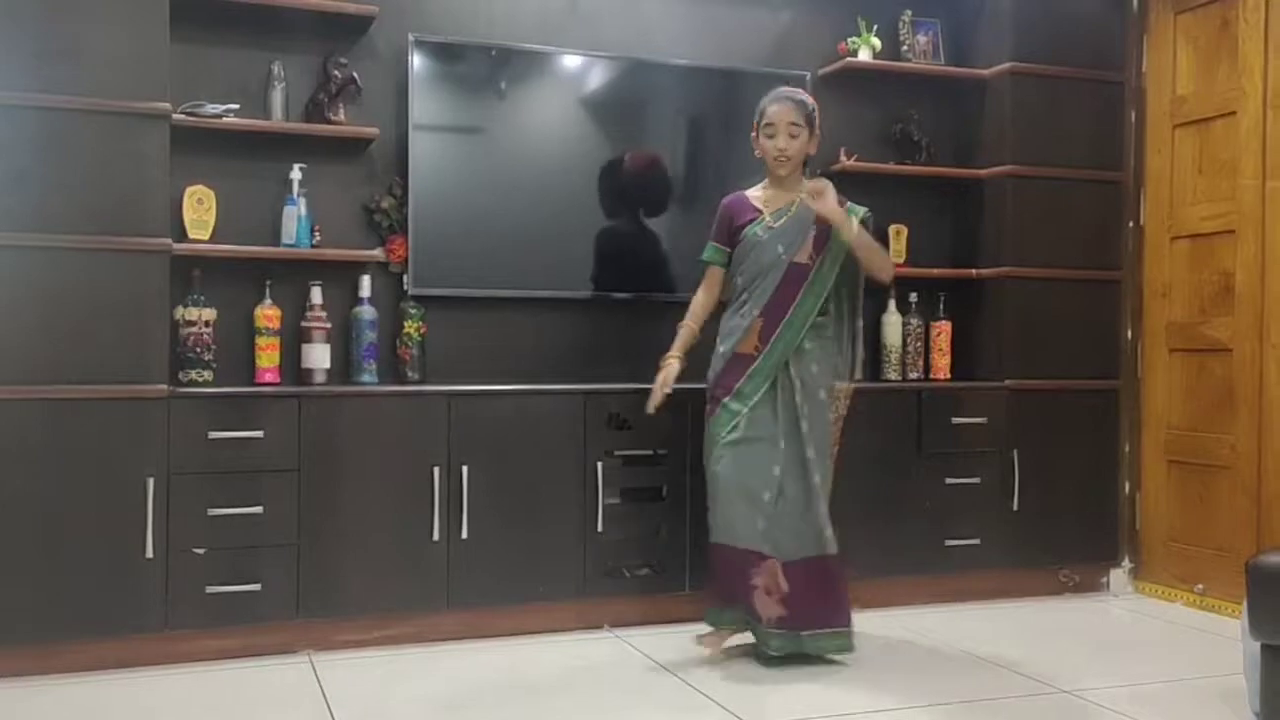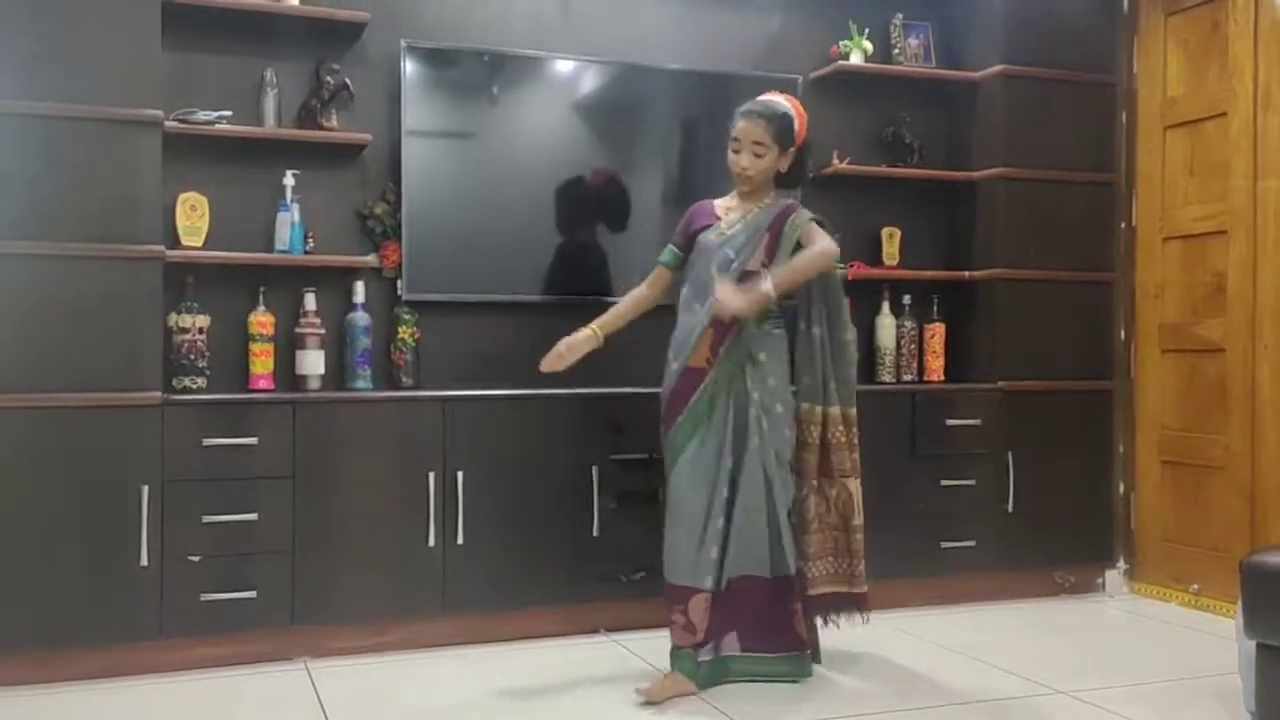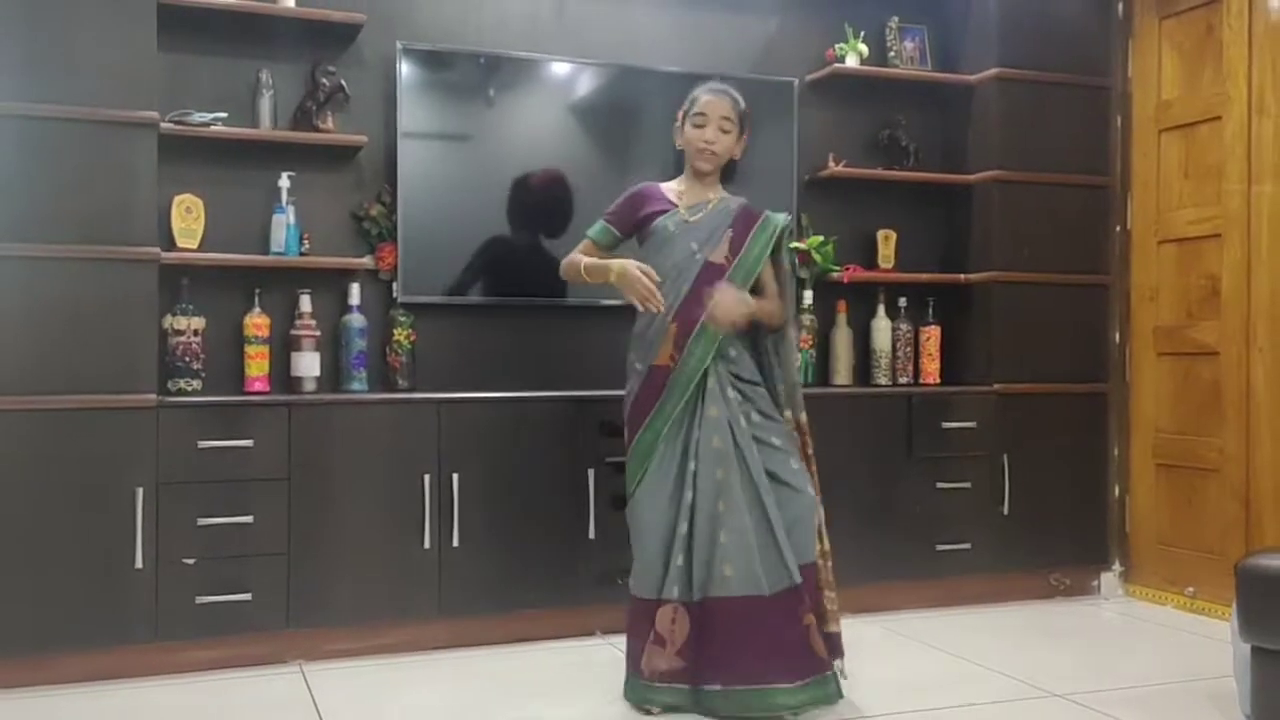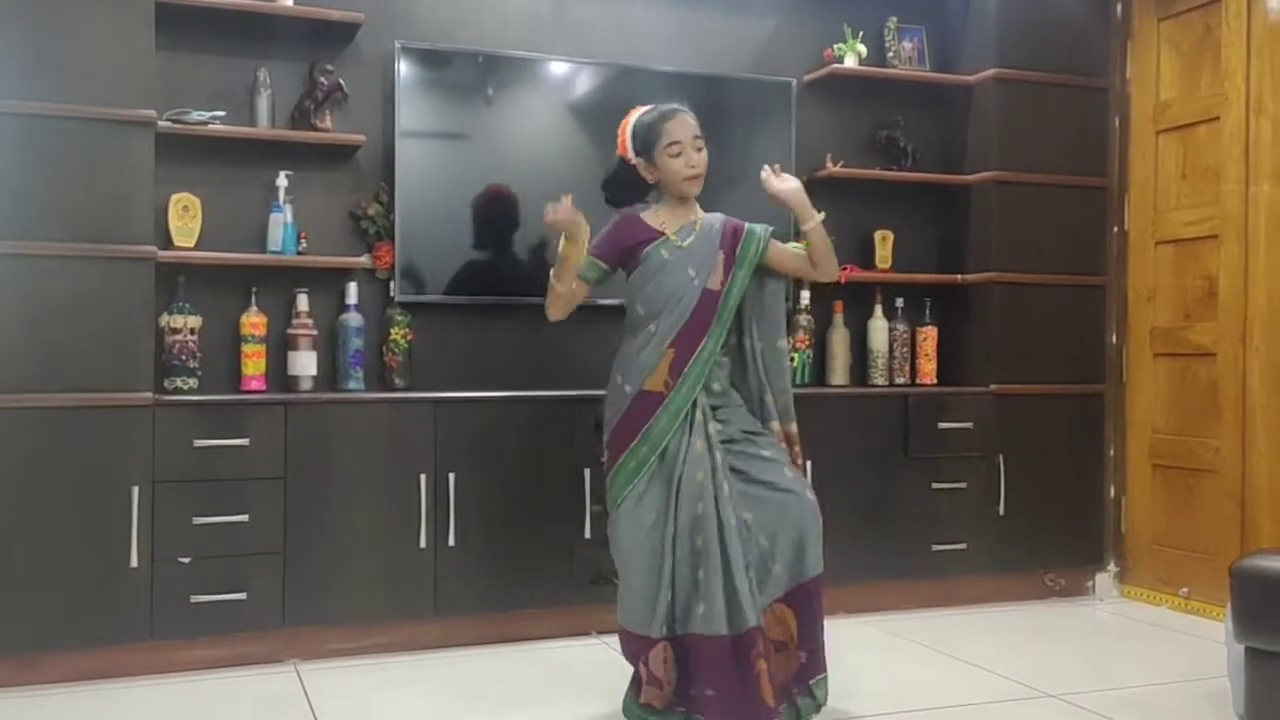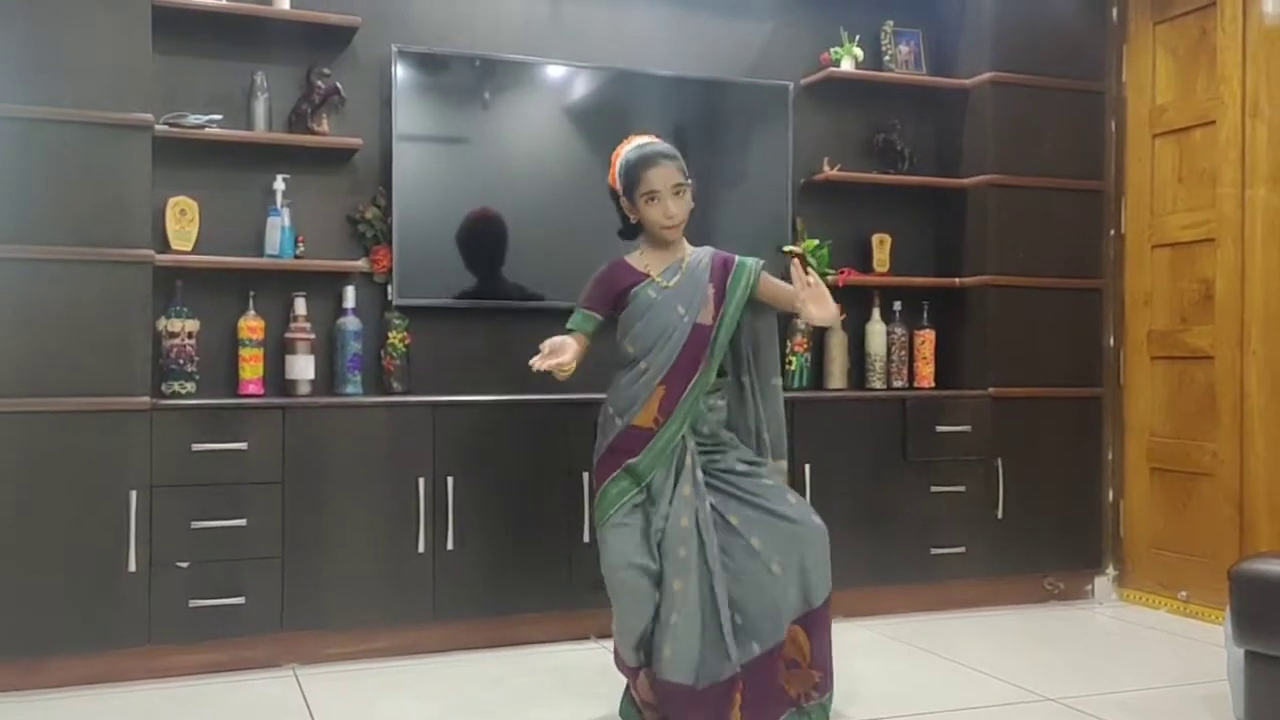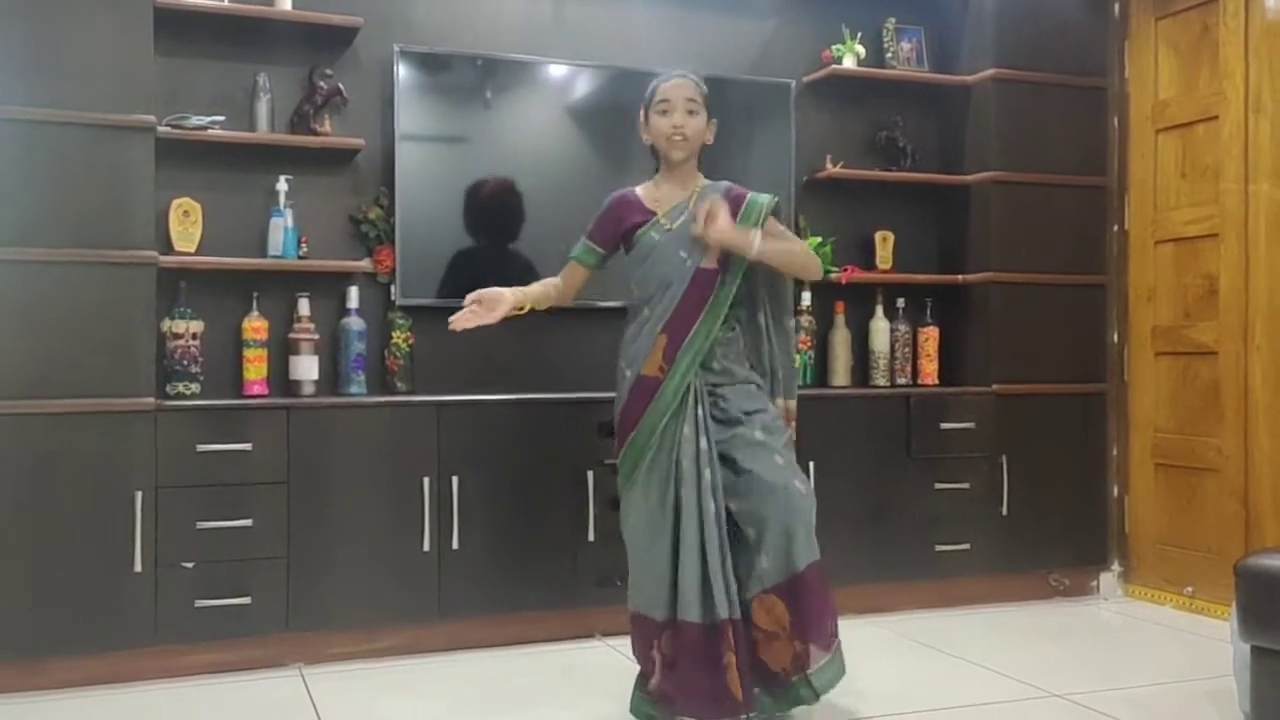
dt=0.4s
person 1, frame 1
left shoulder: (828, 207)
right shoulder: (735, 208)
left elbow: (884, 271)
right elbow: (709, 290)
left wrist: (841, 221)
right wrist: (675, 356)
left hip: (803, 364)
right hip: (743, 362)
left knee: (795, 484)
right knee: (737, 475)
left ankle: (788, 618)
right ankle: (743, 610)
person 1, frame 2
left shoulder: (791, 220)
right shoulder: (701, 216)
left elbow: (827, 253)
right elbow: (653, 287)
left wrist: (757, 295)
right wrist: (591, 335)
left hip: (758, 381)
right hip: (696, 382)
left knee: (760, 502)
right knee: (696, 504)
left ankle: (763, 644)
right ankle: (693, 659)
person 1, frame 3
left shoulder: (752, 222)
right shoulder: (645, 201)
left elbow: (779, 310)
right elbow: (573, 263)
left wrist: (745, 306)
right wrist: (611, 268)
left hip: (734, 384)
right hip: (664, 385)
left knee: (778, 504)
right knee: (667, 516)
person 1, frame 4
left shoulder: (735, 236)
right shoulder: (630, 230)
left elbow: (824, 270)
right elbow: (558, 308)
left wrist: (803, 209)
right wrist: (571, 243)
left hip: (720, 409)
right hip: (649, 413)
left knee: (788, 511)
right knee: (655, 544)
person 1, frame 5
left shoulder: (725, 270)
right shoulder: (618, 277)
left elbow: (807, 300)
right elbow: (571, 345)
left wrist: (821, 309)
right wrist: (564, 354)
left hip: (714, 446)
right hip: (639, 453)
left knee: (797, 537)
right knee: (641, 575)
person 1, frame 6
left shoulder: (735, 205)
right shoulder: (625, 208)
left elbow: (810, 268)
right elbow: (564, 285)
left wrist: (742, 240)
right wrist: (514, 298)
left hip: (732, 386)
right hip: (657, 394)
left knee: (779, 500)
right knee: (668, 526)
left ankle: (778, 667)
